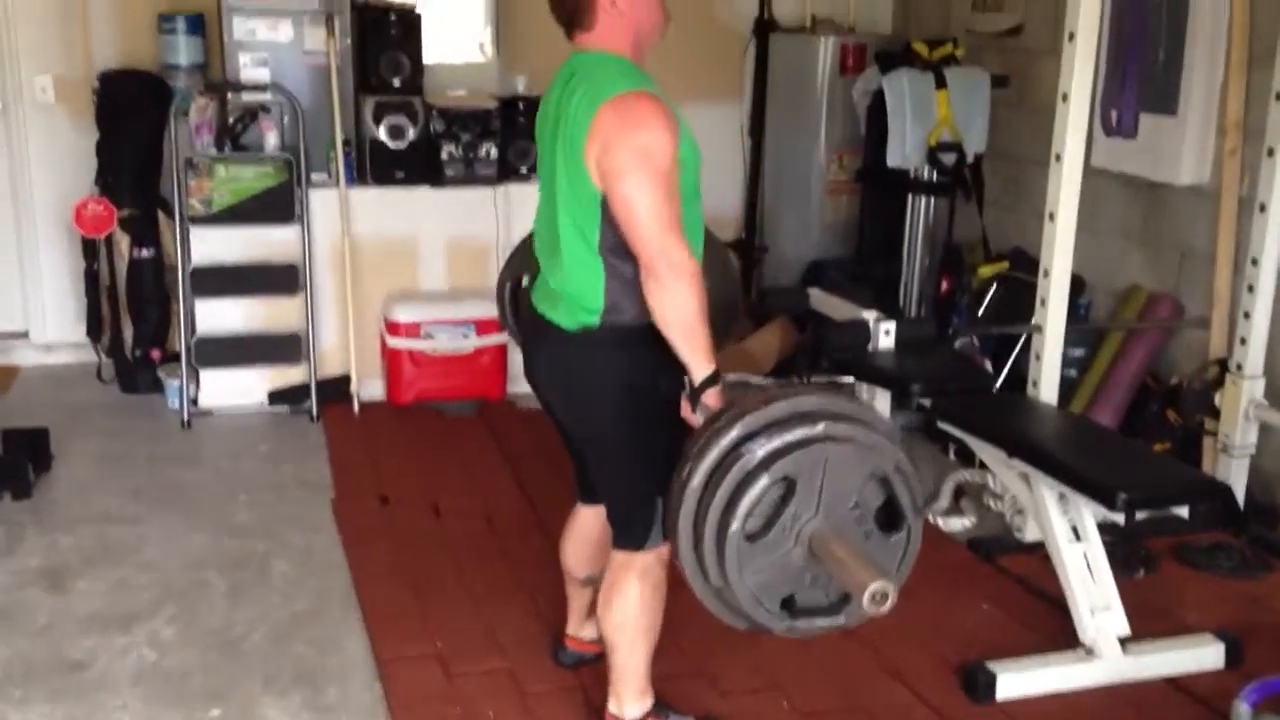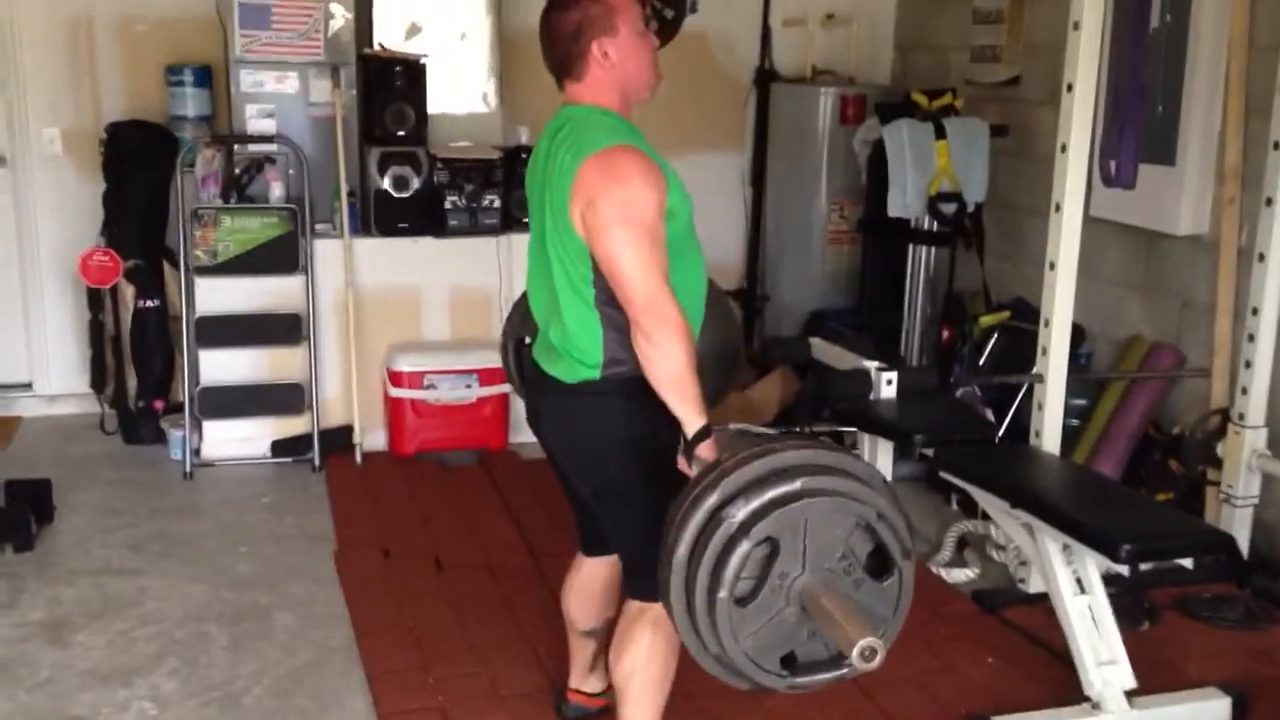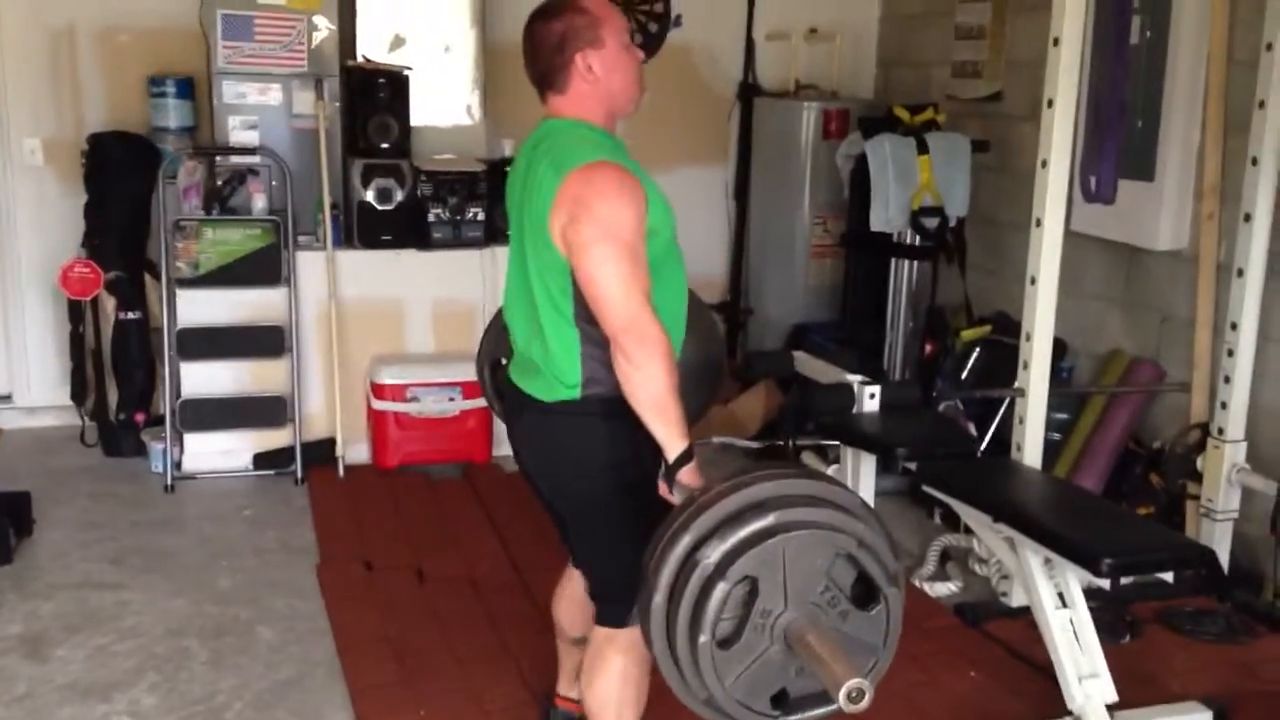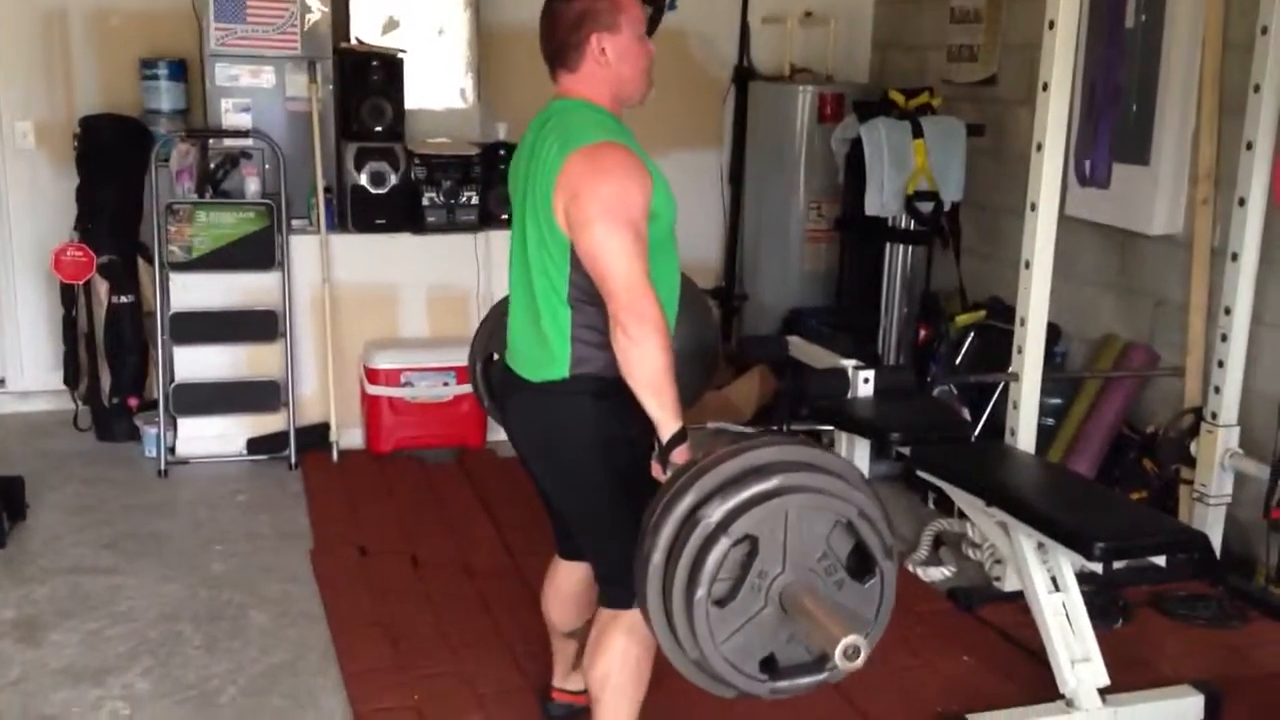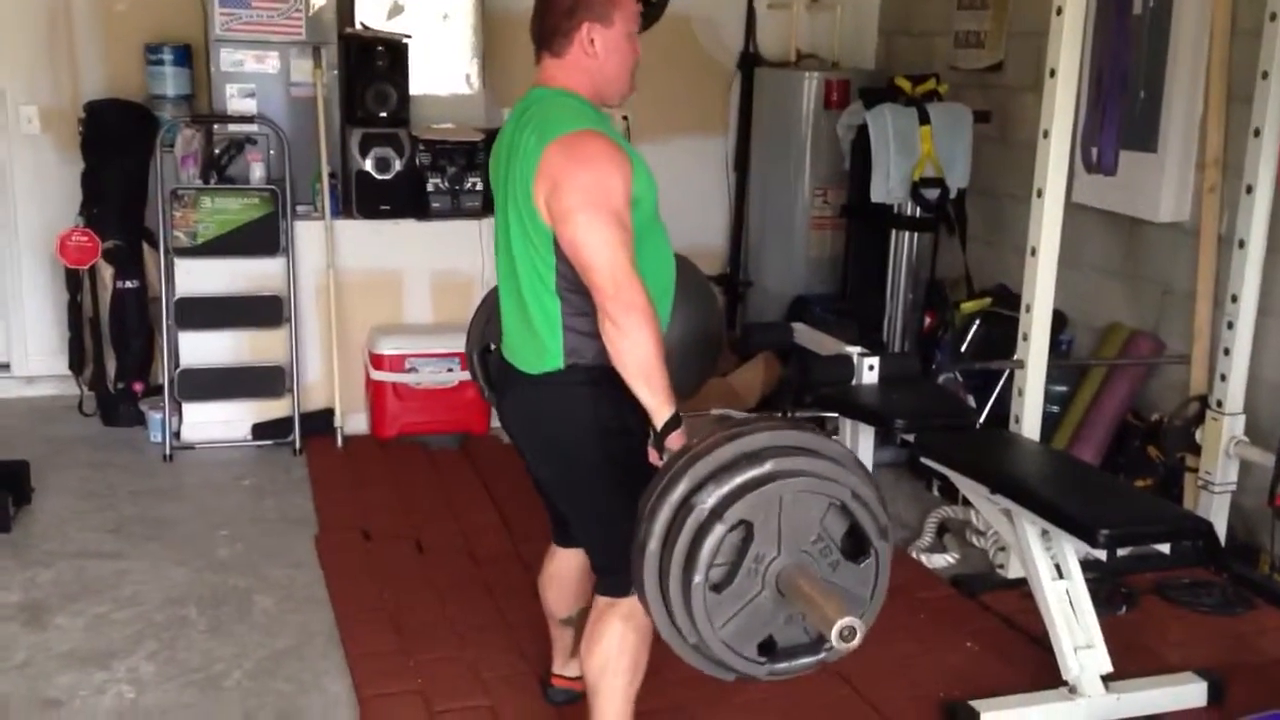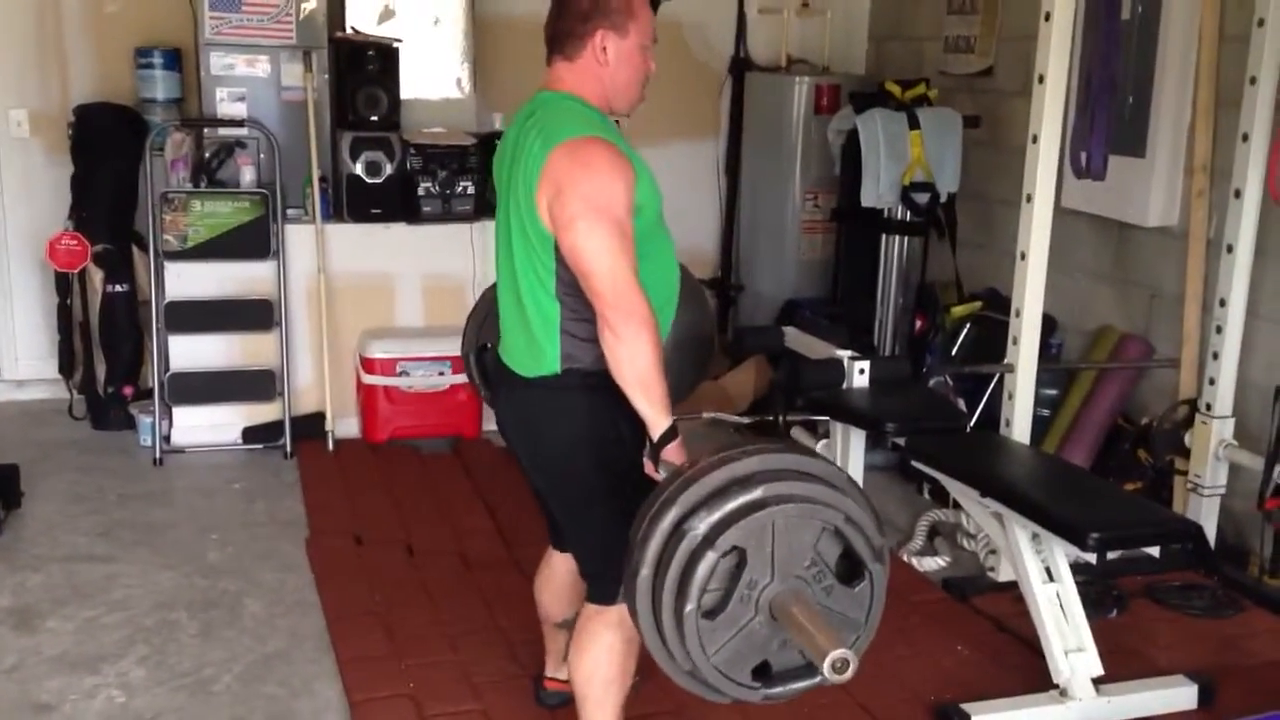
dt=0.4s
person 1, frame 1
left shoulder: (572, 86)
right shoulder: (630, 111)
right elbow: (663, 258)
right wrist: (704, 376)
left hip: (561, 335)
right hip: (615, 352)
left knee: (599, 496)
right knee: (645, 536)
left ankle: (581, 630)
person 1, frame 2
left shoulder: (561, 139)
right shoulder: (618, 164)
right elbow: (651, 313)
right wrist: (698, 430)
left hip: (563, 387)
right hip: (615, 406)
left knee: (602, 548)
right knee: (663, 589)
person 1, frame 3
left shoulder: (543, 151)
right shoulder: (599, 180)
right elbow: (632, 333)
right wrist: (679, 456)
left hip: (544, 407)
right hip: (592, 426)
left knee: (594, 565)
right knee: (632, 610)
person 1, frame 4
left shoulder: (548, 133)
right shoulder: (604, 158)
right elbow: (632, 310)
right wrist: (673, 434)
left hip: (540, 388)
right hip: (584, 407)
left knee: (580, 551)
right knee: (638, 591)
person 1, frame 5
left shoulder: (527, 122)
right shoulder: (583, 147)
right elbow: (618, 298)
right wrist: (667, 419)
left hip: (536, 379)
right hip: (582, 396)
left knee: (576, 537)
right knee: (636, 578)
person 1, frame 6
left shoulder: (533, 124)
right shoulder: (588, 155)
right elbow: (619, 309)
right wrist: (664, 432)
left hip: (535, 382)
right hip: (578, 401)
left knee: (574, 544)
right knee: (622, 586)
